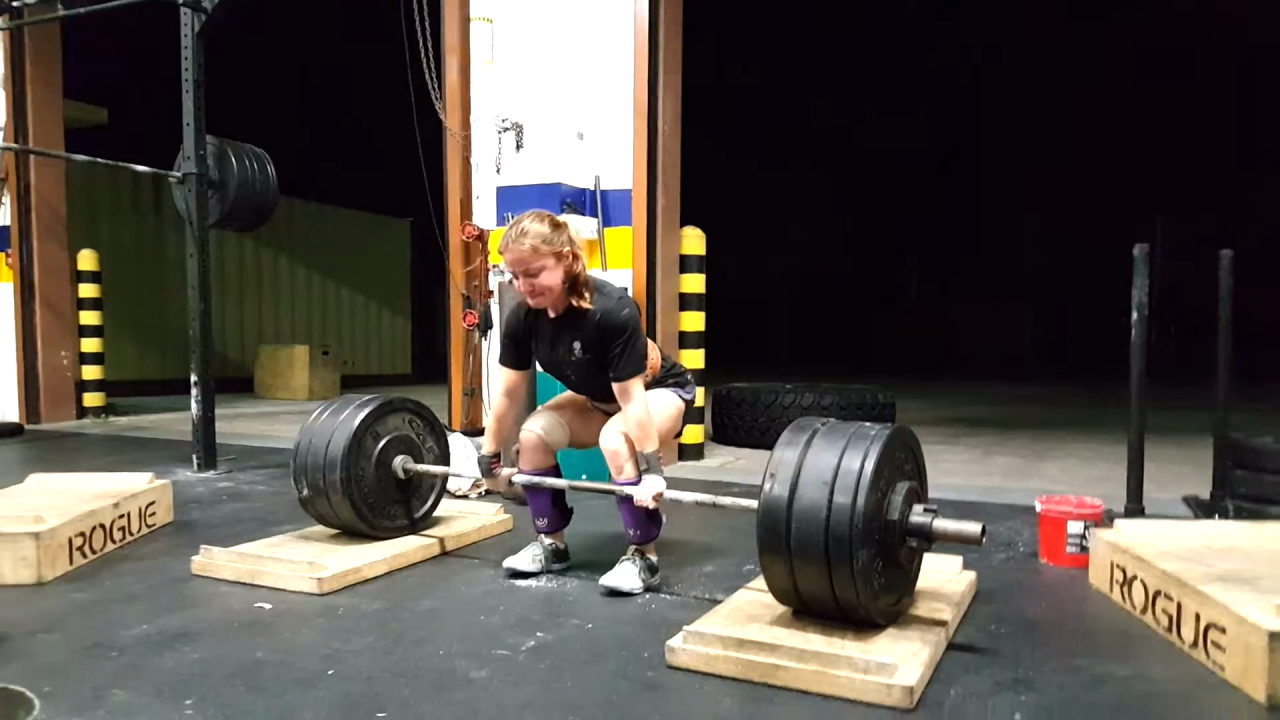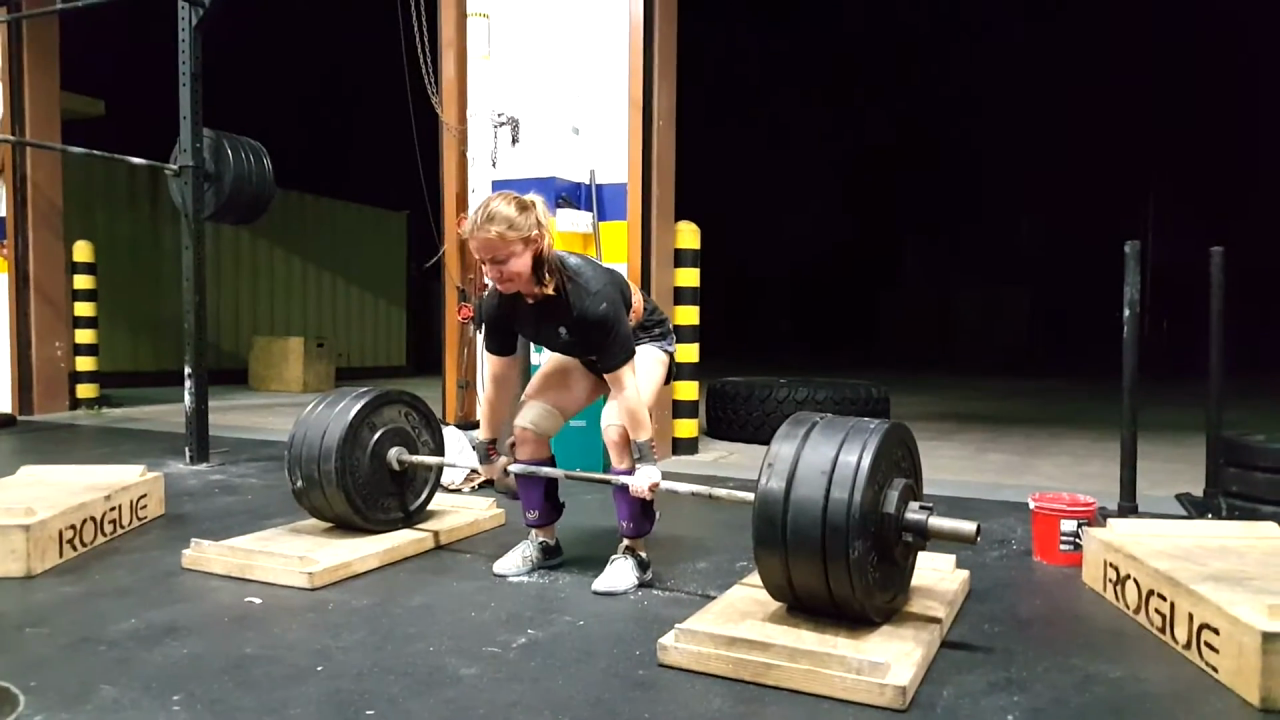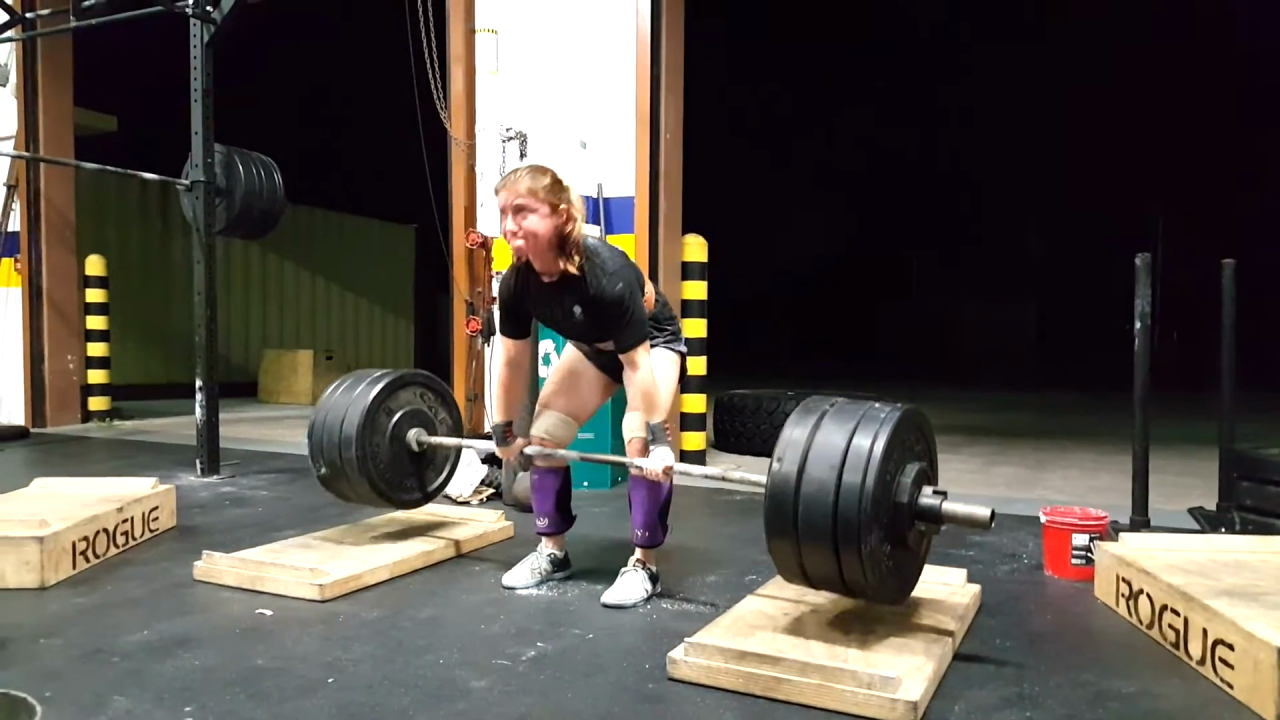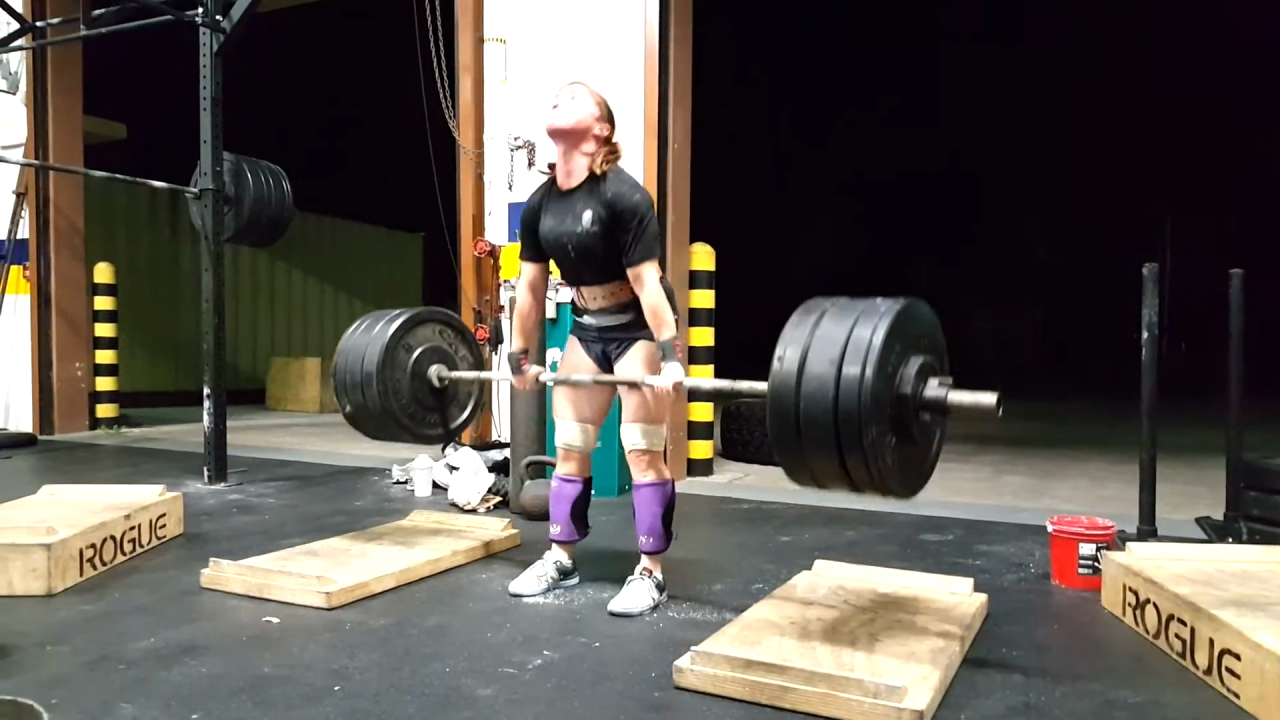
dt=0.7s
person 1, frame 1
left shoulder: (613, 312)
right shoulder: (522, 319)
left elbow: (632, 399)
right elbow: (508, 393)
left wrist: (651, 472)
right wrist: (489, 458)
left hip: (661, 390)
right hip: (596, 400)
left knee: (616, 441)
right knee: (534, 435)
left ankle: (642, 556)
right ankle: (551, 542)
person 1, frame 2
left shoulder: (590, 292)
right shoulder: (499, 302)
left elbow: (623, 386)
right elbow: (500, 380)
left wrist: (646, 461)
right wrist: (487, 448)
left hip: (641, 339)
right hip: (579, 350)
left knee: (617, 428)
right knee: (527, 425)
left ankle: (633, 553)
right ankle: (542, 539)
person 1, frame 3
left shoulder: (607, 274)
right shoulder: (517, 283)
left elbow: (637, 365)
right elbow: (513, 361)
left wrist: (659, 442)
right wrist: (504, 431)
left hip: (653, 340)
right hip: (592, 345)
left knee: (640, 443)
right knee: (545, 434)
left ankle: (643, 565)
right ankle: (551, 552)
person 1, frame 4
left shoulder: (622, 195)
right shoulder: (539, 205)
left elbow: (648, 283)
right elbow: (531, 288)
left wrist: (669, 358)
right wrist: (519, 357)
left hip: (638, 327)
right hip: (588, 329)
left knee: (642, 448)
right knee: (569, 446)
left ankle: (650, 573)
right ankle: (560, 558)
